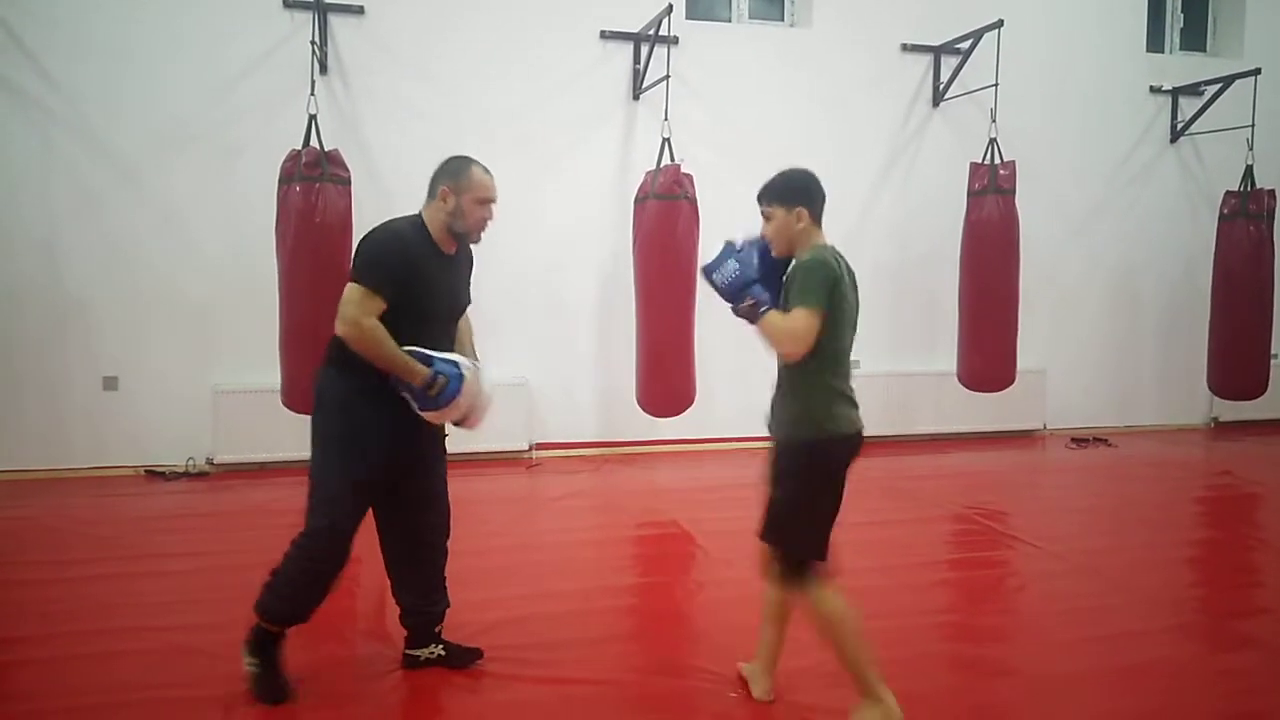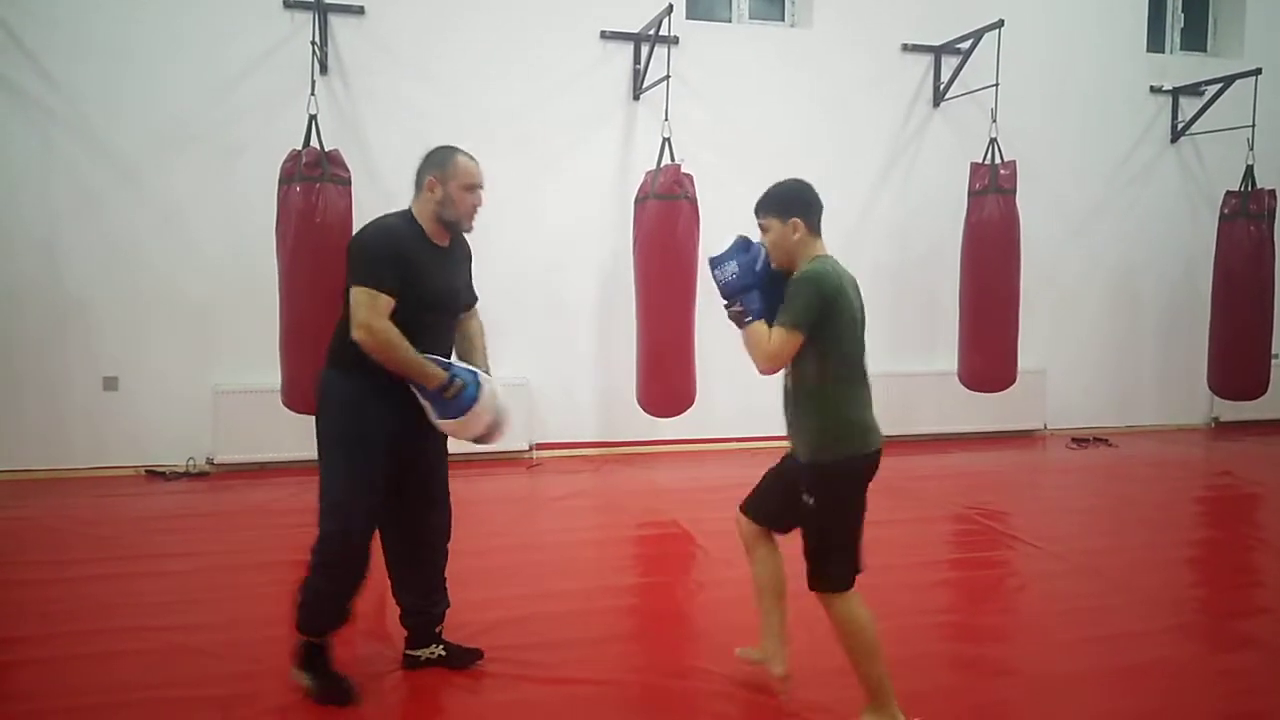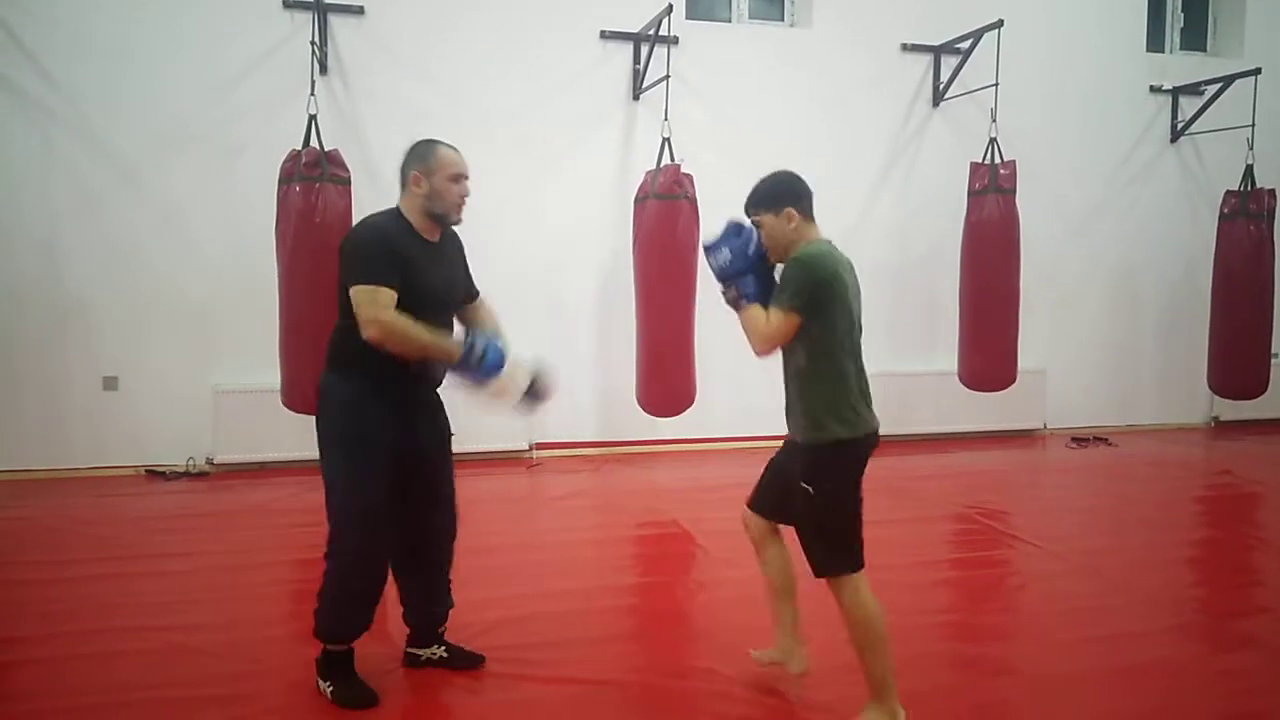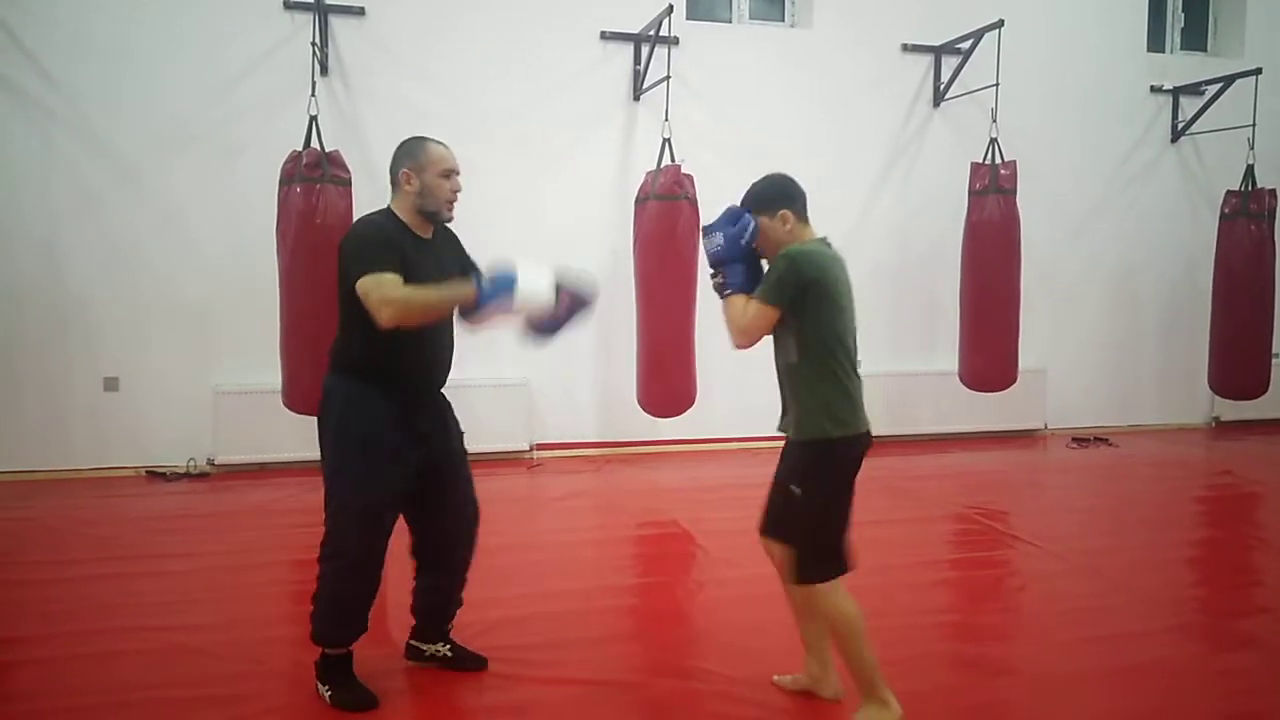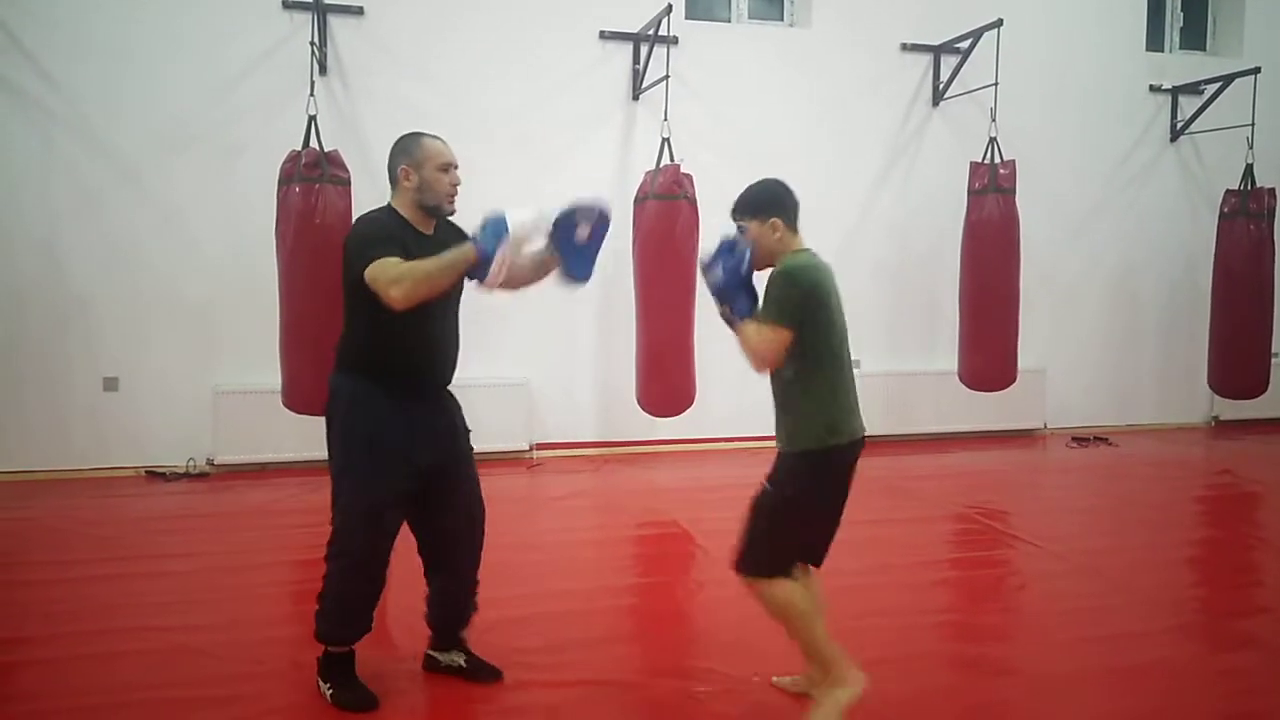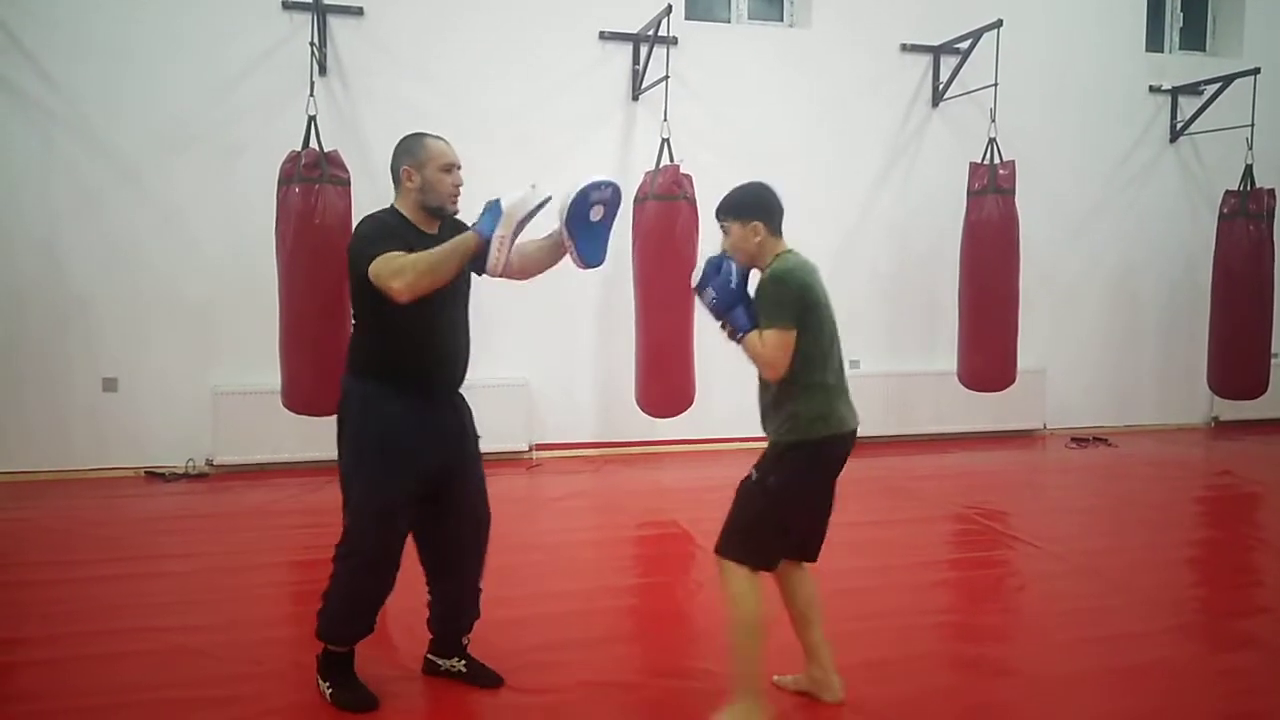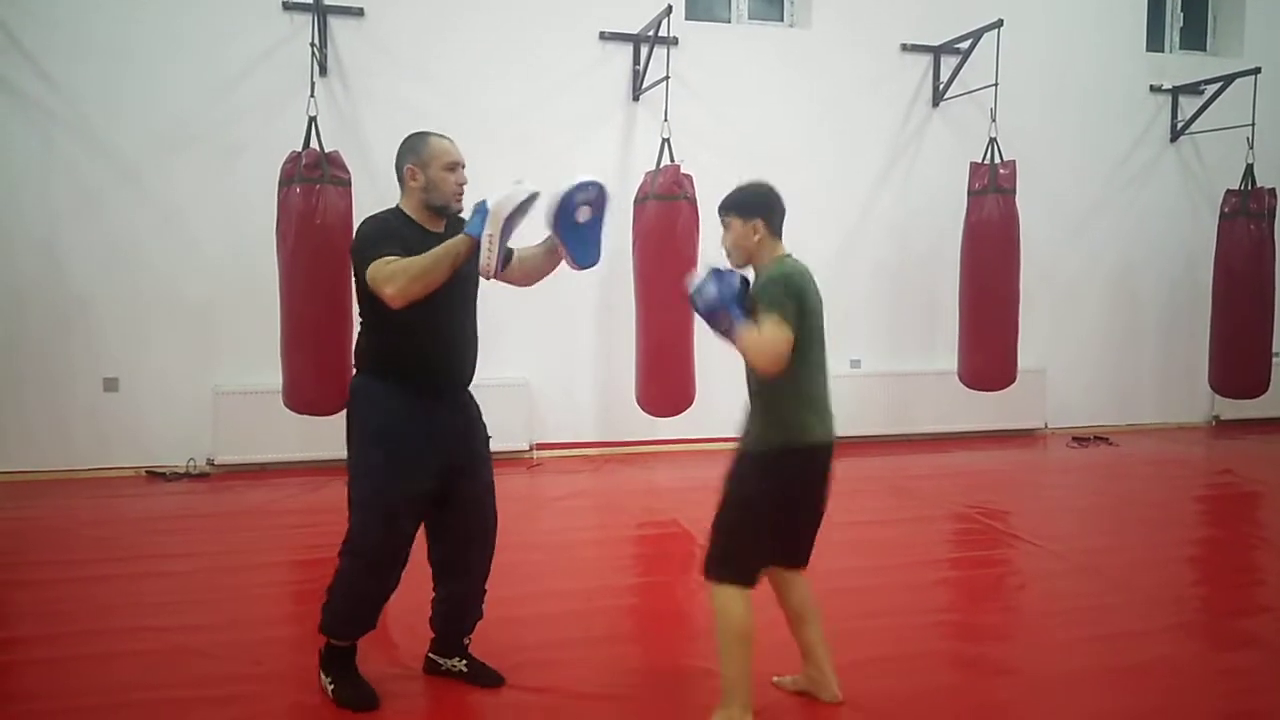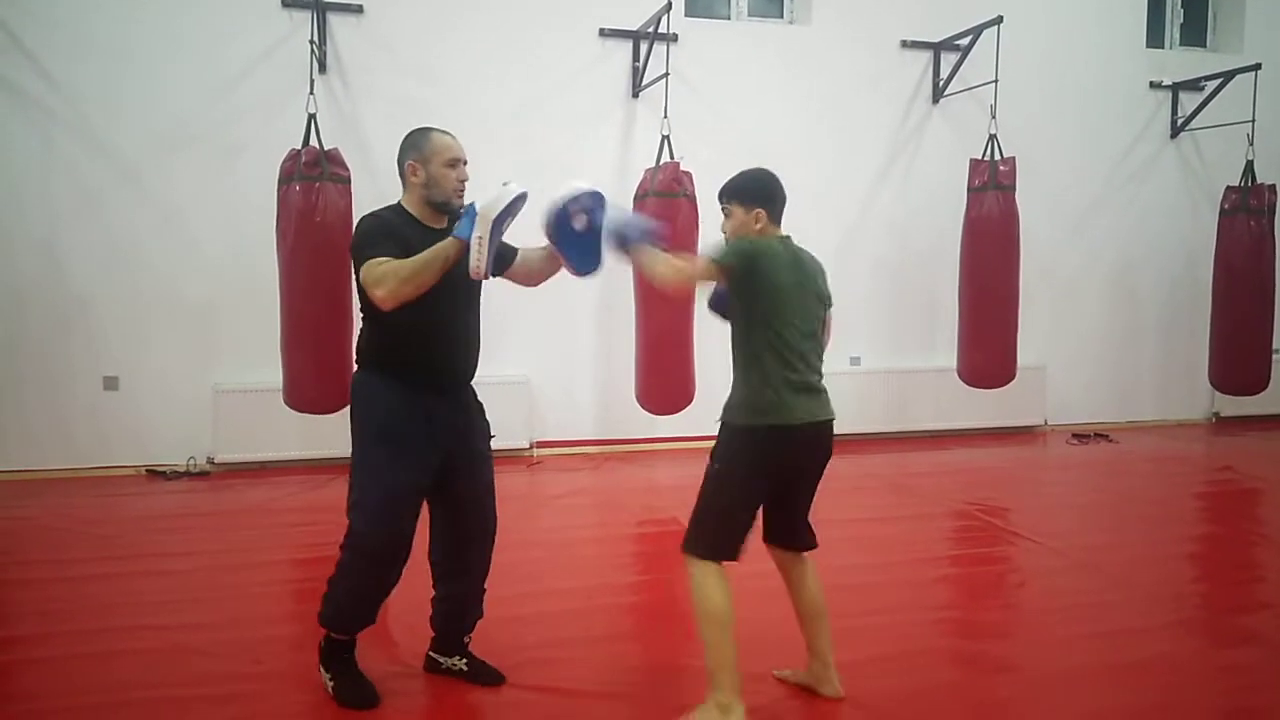
dt=0.1s
person 1, frame 1
left shoulder: (459, 254)
right shoulder: (390, 245)
right elbow: (353, 325)
right wrist: (424, 373)
left hip: (412, 406)
right hip: (355, 402)
left knee: (427, 523)
right knee: (333, 525)
left ankle: (423, 637)
right ankle: (266, 640)
person 1, frame 2
left shoulder: (458, 249)
right shoulder: (384, 241)
left elbow: (465, 318)
right elbow: (367, 329)
right wrist: (439, 380)
left hip: (418, 406)
right hip: (357, 403)
left knee: (426, 525)
right knee: (347, 529)
left ankle: (423, 638)
right ankle: (312, 648)
person 1, frame 3
left shoulder: (448, 244)
right shoulder: (374, 238)
left elbow: (474, 309)
right elbow: (375, 325)
left wrist: (501, 355)
right wrist: (460, 354)
left hip: (417, 405)
right hip: (359, 405)
left knee: (432, 525)
right knee: (362, 534)
left ankle: (424, 639)
right ankle: (334, 657)
person 1, frame 4
left shoulder: (444, 241)
right shoulder: (370, 237)
left elbow: (483, 295)
right elbow: (389, 308)
right wrist: (476, 292)
left hip: (425, 406)
right hip: (363, 408)
left knee: (454, 521)
right knee: (357, 538)
left ankle: (431, 634)
right ankle: (333, 661)
person 1, frame 5
left shoulder: (448, 234)
right shoulder: (373, 231)
left elbow: (509, 275)
right elbow: (400, 289)
left wrist: (559, 250)
right wrist: (477, 247)
left hip: (432, 405)
right hip: (369, 409)
left knee: (459, 526)
right knee: (362, 538)
left ankle: (446, 644)
right ankle: (334, 662)
person 1, frame 6
left shoulder: (454, 231)
right shoulder: (377, 232)
left elbow: (520, 264)
right elbow: (403, 282)
left wrist: (571, 234)
right wrist: (479, 236)
left hip: (444, 408)
right hip: (382, 411)
left knee: (464, 532)
right knee: (373, 540)
left ankle: (446, 649)
right ankle: (335, 661)
person 1, frame 7
left shoulder: (463, 229)
right shoulder: (381, 232)
left elbow: (526, 266)
right elbow: (396, 288)
left wrist: (570, 234)
right wrist: (470, 239)
left hip: (453, 406)
right hip: (389, 408)
left knee: (470, 531)
right knee: (377, 538)
left ankle: (449, 649)
right ankle: (336, 655)
person 1, frame 8
left shoulder: (460, 227)
right shoulder: (380, 228)
left elbow: (526, 269)
right elbow: (386, 291)
right wrist: (458, 242)
left hip: (457, 403)
right hip: (391, 405)
left knee: (471, 530)
right knee: (378, 533)
left ankle: (449, 646)
right ankle: (336, 649)
person 2, frame 1
left shoulder: (814, 265)
right shoulder: (824, 264)
left elbow: (793, 342)
right elbow: (790, 331)
left wrist: (753, 294)
right wrist: (761, 291)
left hip: (813, 438)
right hip: (820, 432)
left knee: (799, 575)
right knee: (776, 556)
right ankle: (763, 671)
person 2, frame 2
left shoulder: (812, 279)
right shoulder: (829, 276)
left elbow: (768, 359)
right elbow: (787, 343)
left wrist: (745, 298)
right wrist: (757, 295)
left hip: (837, 454)
right hip: (826, 445)
left knee: (833, 586)
right knee: (752, 522)
right ankle: (773, 649)
person 2, frame 3
left shoulder: (808, 265)
right shoulder: (827, 260)
left elbow: (765, 339)
right elbow: (785, 326)
left wrist: (740, 283)
right wrist: (753, 282)
left hip: (832, 438)
right hip: (820, 430)
left knee: (842, 573)
right knee: (760, 518)
right ankle: (788, 646)
person 2, frame 4
left shoulder: (796, 262)
right shoulder: (820, 258)
left elbow: (744, 333)
right elbow: (776, 318)
left wrist: (731, 272)
right wrist: (741, 271)
left hip: (824, 439)
right hip: (817, 430)
left knee: (817, 579)
right knee: (780, 545)
right ankle: (820, 671)
person 2, frame 5
left shoulder: (791, 275)
right shoulder: (809, 268)
left elbow: (763, 356)
right elbow: (777, 341)
left wrist: (732, 294)
right wrist: (738, 291)
left hip: (817, 445)
right hip: (828, 437)
left knee: (758, 572)
right knee: (794, 563)
left ankle: (840, 675)
right ankle: (822, 673)
person 2, frame 6
left shoulder: (781, 278)
right shoulder: (793, 269)
left elbow: (773, 364)
left wrist: (731, 312)
right wrist: (733, 304)
left hip: (806, 440)
right hip: (820, 434)
left knee: (737, 561)
right knee: (789, 558)
right ankle: (822, 674)
person 2, frame 7
left shoulder: (775, 278)
right shoulder: (791, 276)
left elbow: (767, 357)
left wrist: (726, 317)
right wrist: (733, 310)
left hip: (776, 446)
right hip: (810, 442)
left knee: (726, 578)
right knee: (782, 563)
right ankle: (820, 674)
person 2, frame 8
left shoulder: (748, 254)
right shoulder: (811, 266)
left elbow: (674, 276)
left wrist: (635, 242)
left hip: (758, 427)
right hip: (813, 425)
left knee: (706, 557)
right knee: (792, 550)
right ankle: (823, 670)
